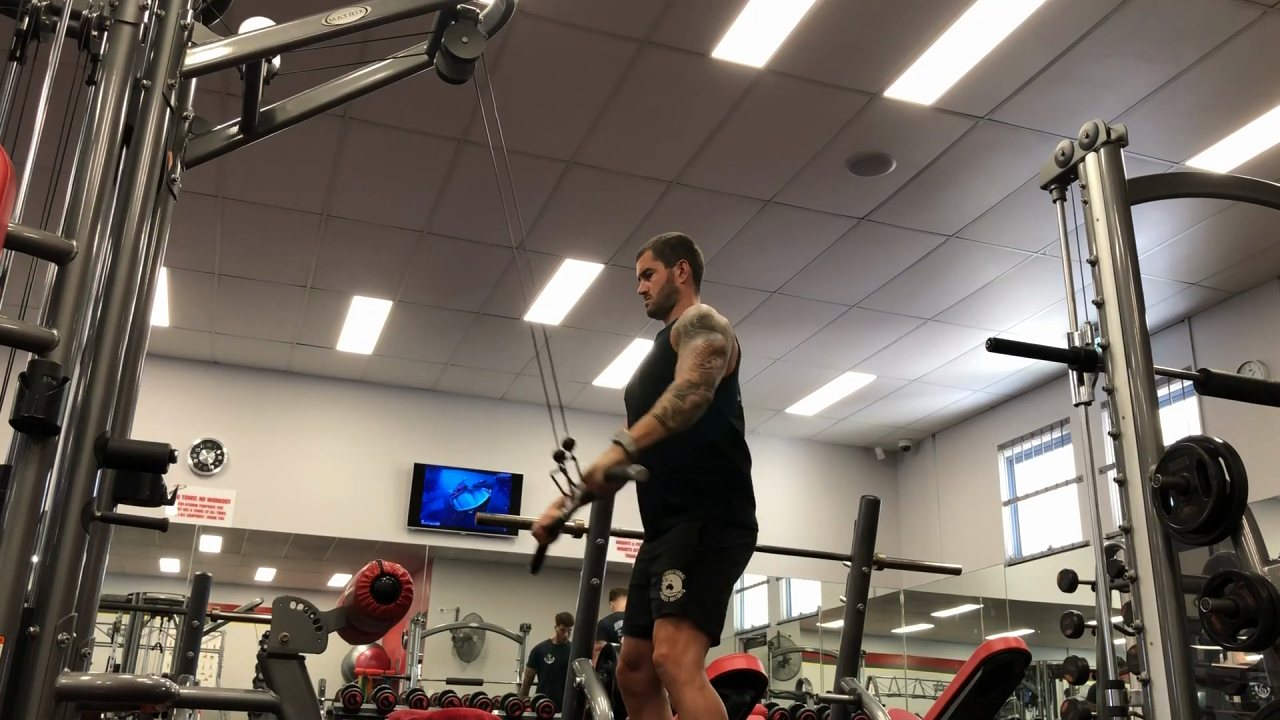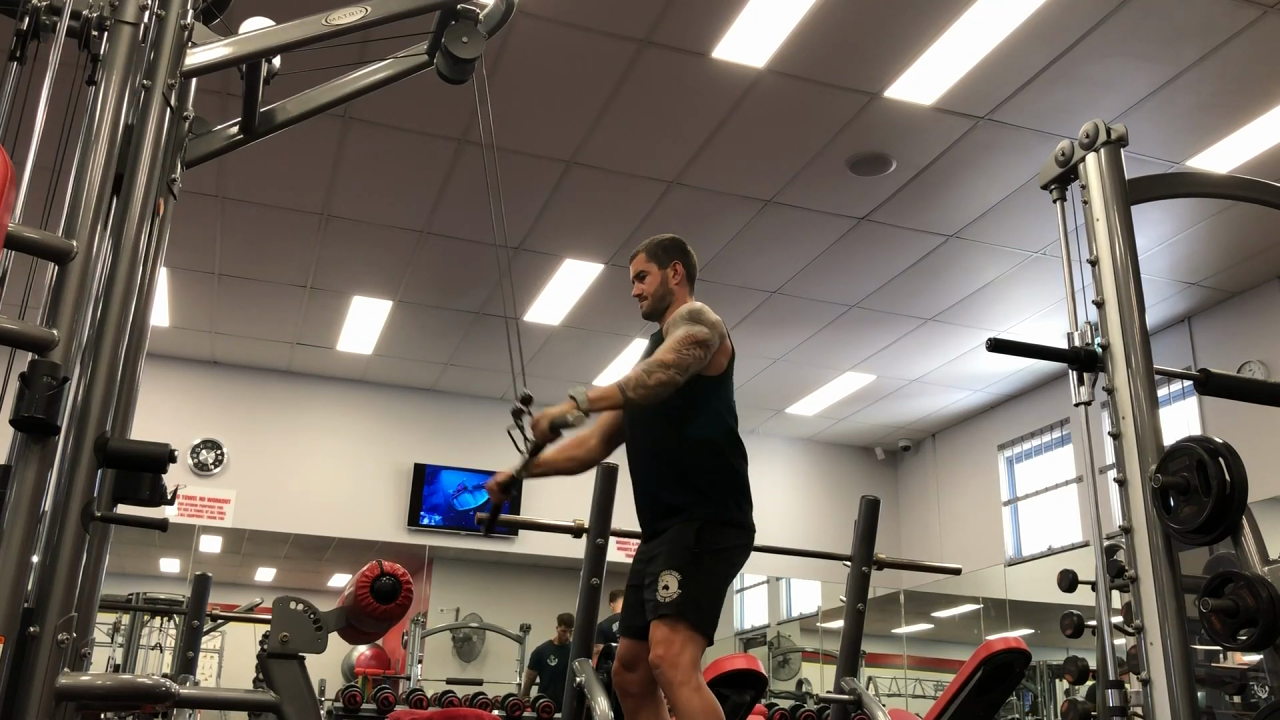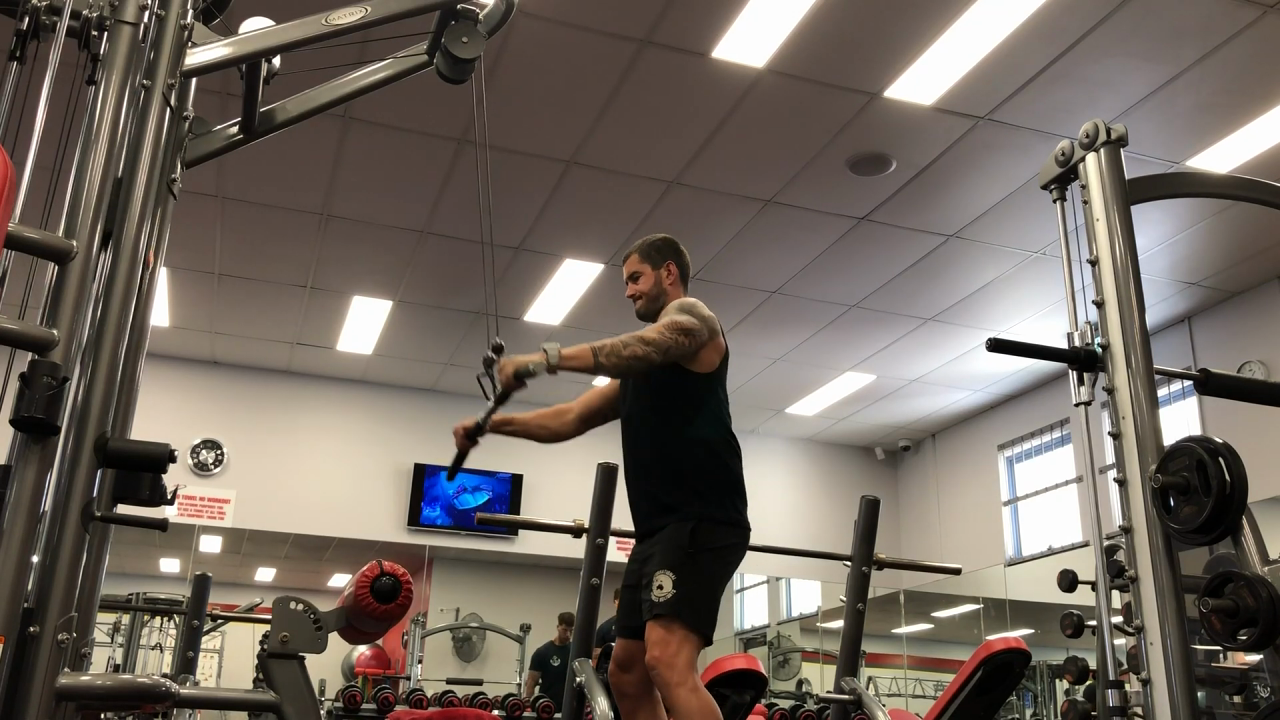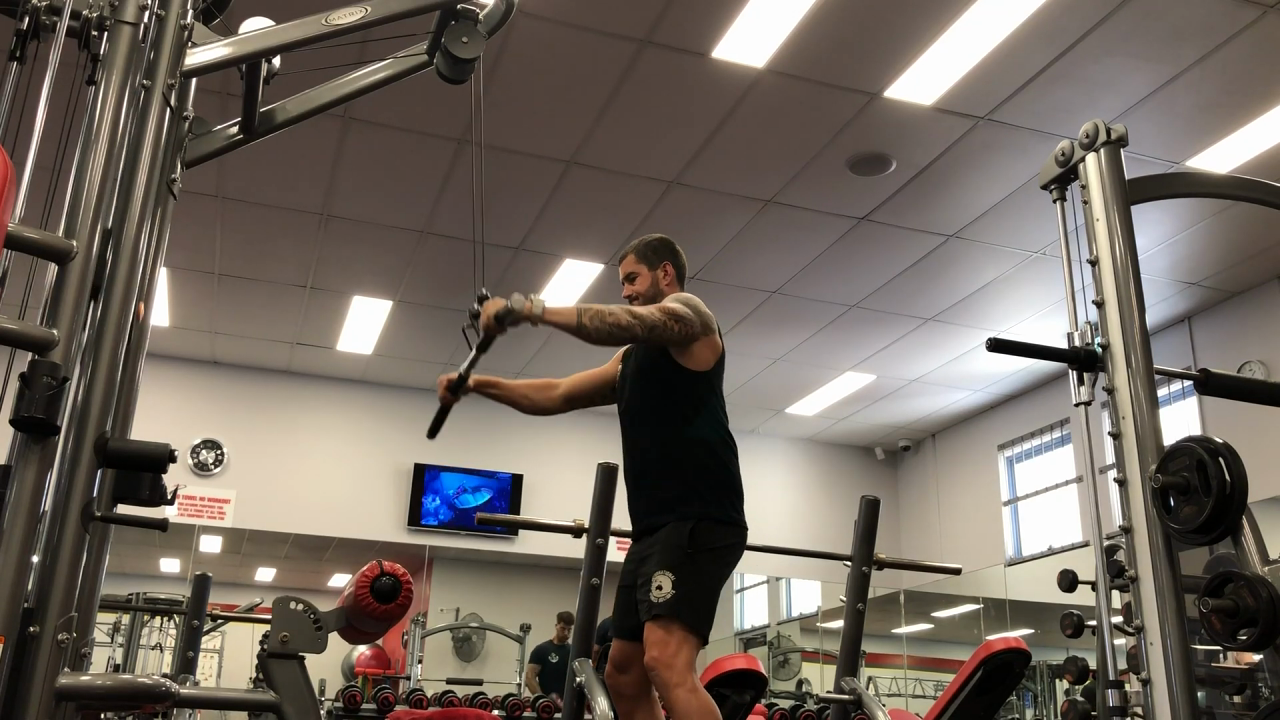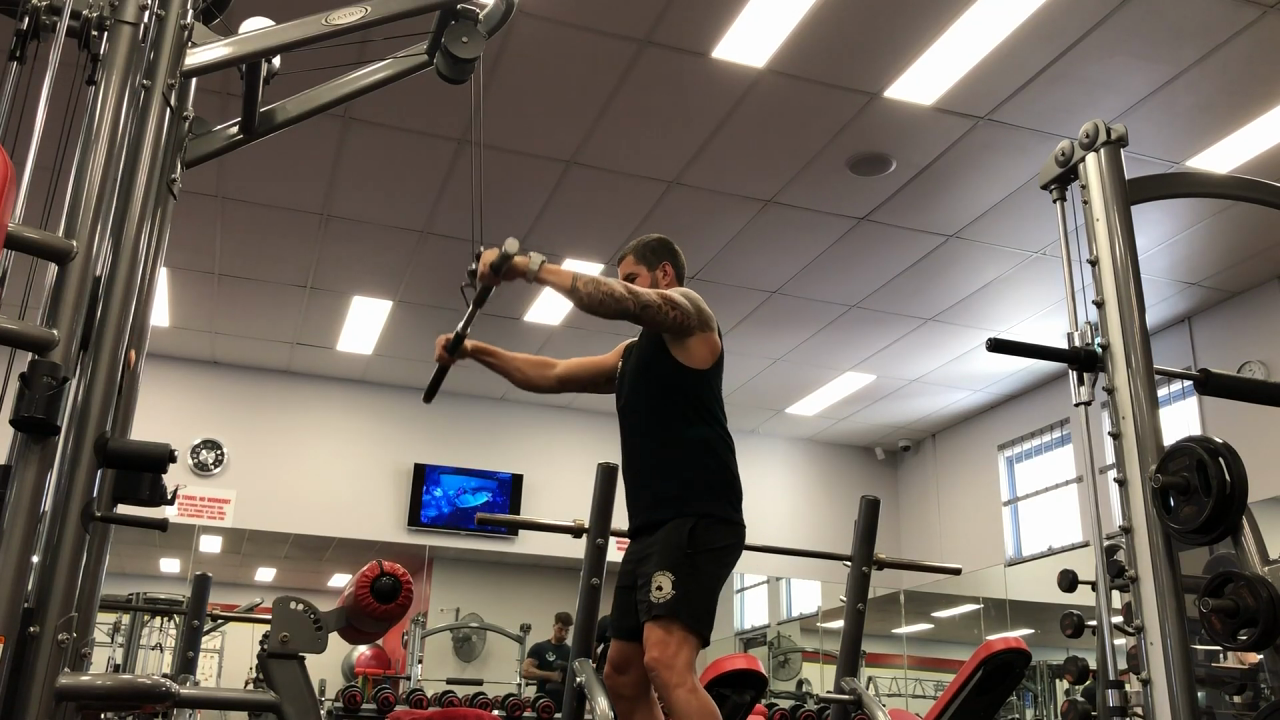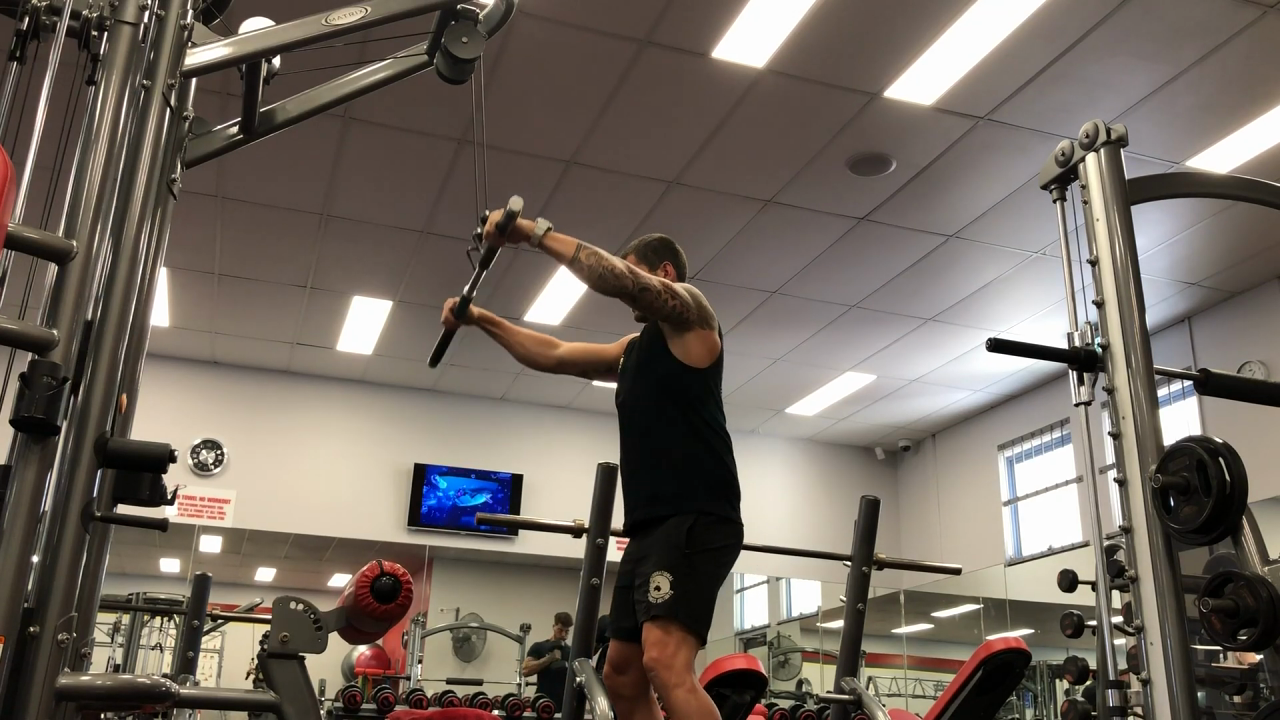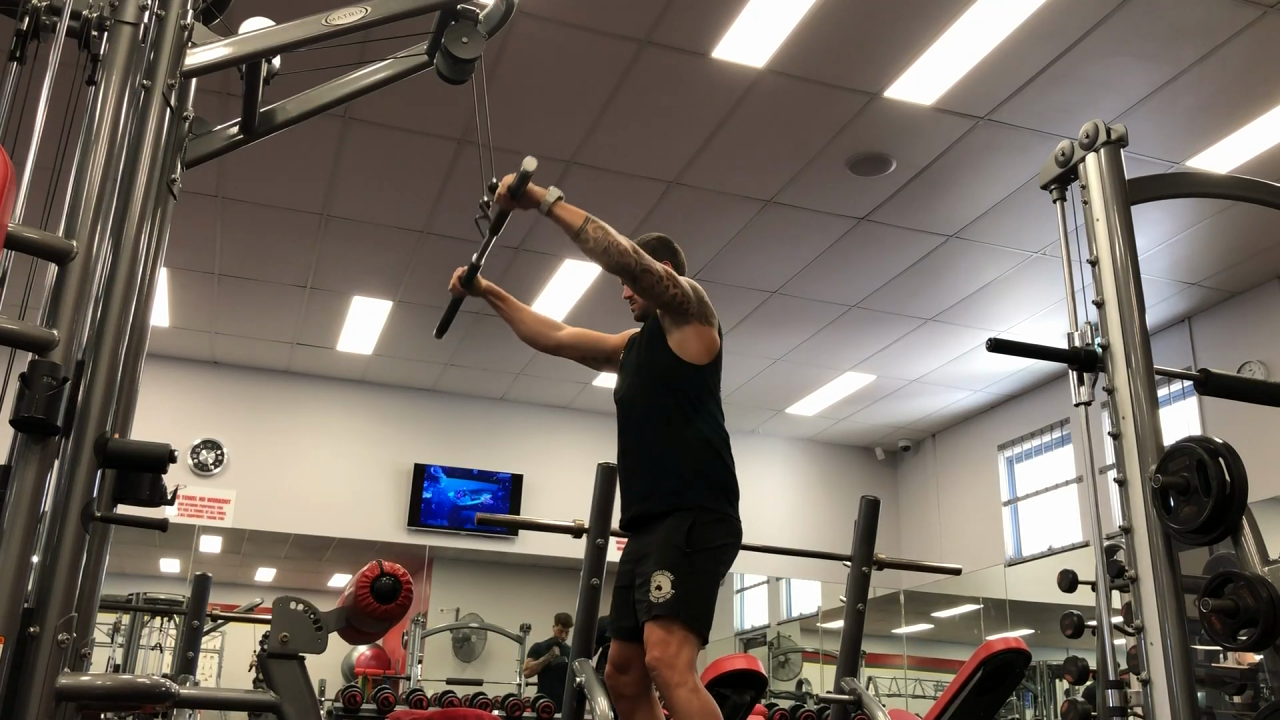
dt=0.2s
person 1, frame 1
left shoulder: (702, 323)
right shoulder: (658, 356)
left elbow: (693, 391)
right elbow: (620, 457)
left wrist: (619, 444)
right wrist: (564, 503)
left hip: (710, 522)
right hip: (667, 530)
left knee: (677, 660)
right knee: (636, 671)
person 1, frame 2
left shoulder: (698, 321)
right shoulder: (654, 352)
left elbow: (664, 374)
right elbow: (595, 443)
left wrist: (572, 404)
right wrist: (521, 470)
left hip: (708, 521)
right hip: (664, 530)
left knee: (673, 662)
right knee: (632, 672)
person 1, frame 3
left shoulder: (691, 317)
right shoulder: (637, 369)
left elbow: (636, 348)
right elbow: (572, 418)
left wrist: (543, 357)
right wrist: (493, 422)
left hip: (702, 522)
right hip: (660, 529)
left knee: (668, 662)
right knee: (628, 673)
person 1, frame 4
left shoulder: (687, 314)
right shoulder: (633, 360)
left elbow: (622, 323)
right elbow: (558, 395)
left wrist: (526, 307)
right wrist: (477, 383)
left hip: (699, 521)
right hip: (655, 529)
left knee: (666, 662)
right knee: (624, 674)
person 1, frame 5
left shoulder: (687, 314)
right shoulder: (632, 355)
left elbow: (617, 300)
right elbow: (554, 375)
left wrist: (528, 265)
right wrist: (476, 349)
left hip: (697, 520)
right hip: (654, 528)
left knee: (666, 662)
right knee: (622, 674)
person 1, frame 6
left shoulder: (689, 314)
right shoulder: (633, 351)
left elbow: (618, 278)
right elbow: (554, 355)
left wrist: (535, 231)
right wrist: (483, 320)
left hip: (694, 520)
right hip: (651, 527)
left knee: (665, 663)
right knee: (622, 674)
person 1, frame 7
left shoulder: (689, 315)
right shoulder: (632, 347)
left elbow: (626, 258)
right elbow: (554, 338)
left wrist: (545, 199)
right wrist: (489, 293)
left hip: (692, 519)
right hip: (649, 526)
left knee: (668, 662)
right knee: (624, 674)
